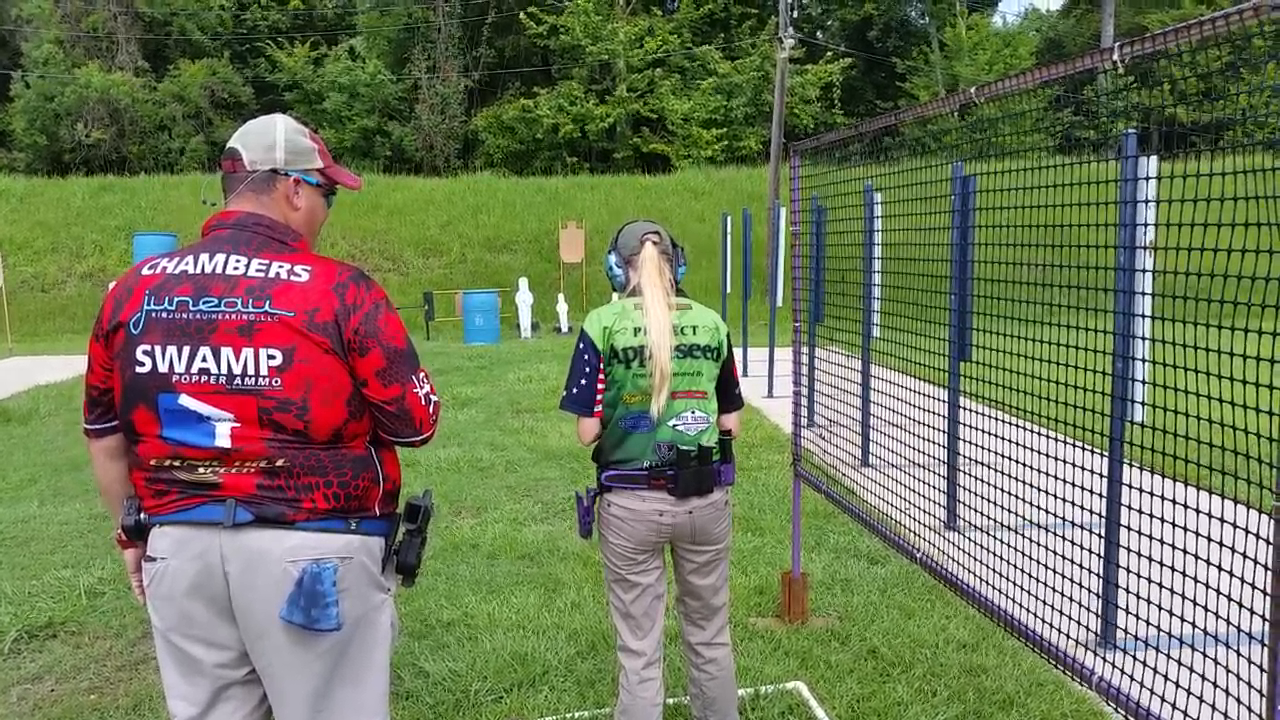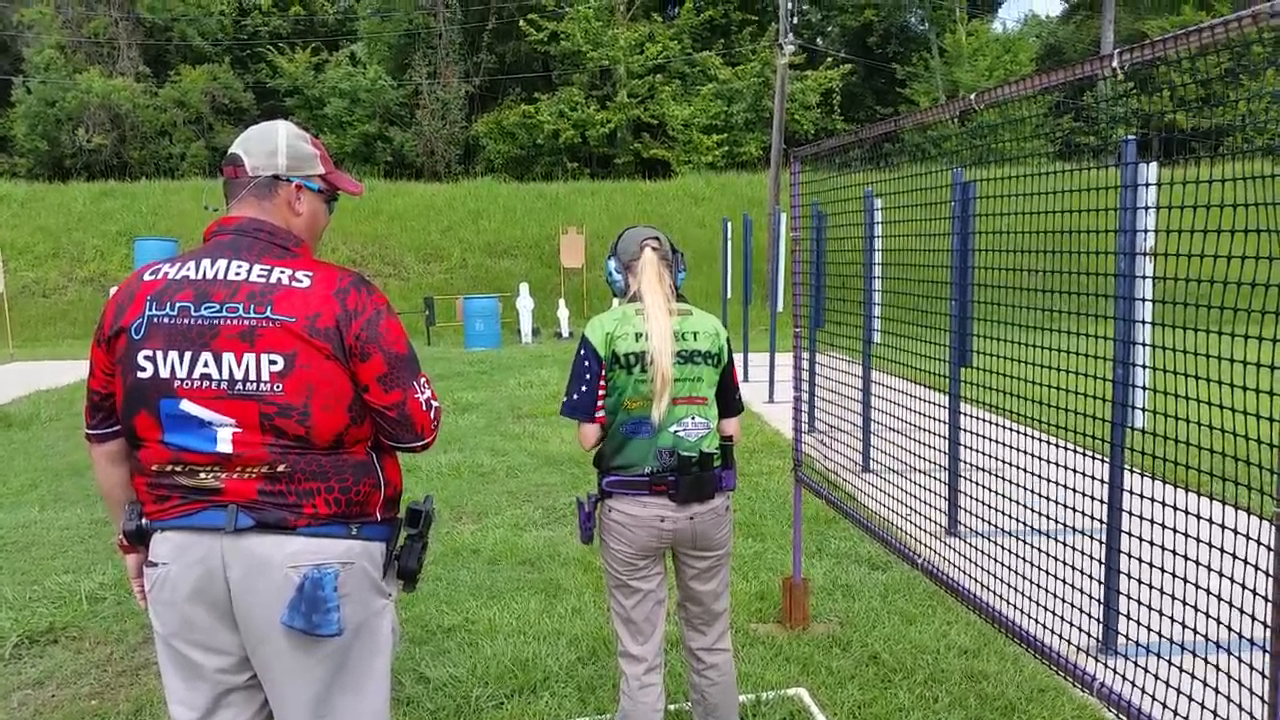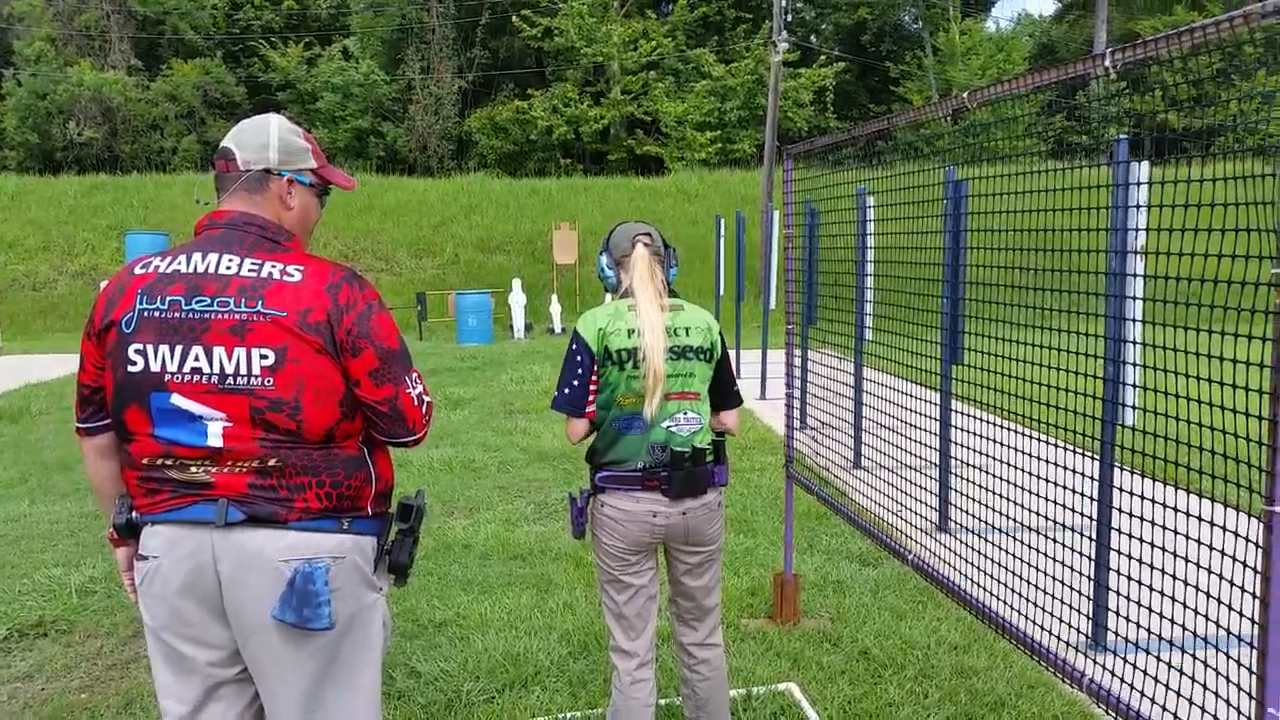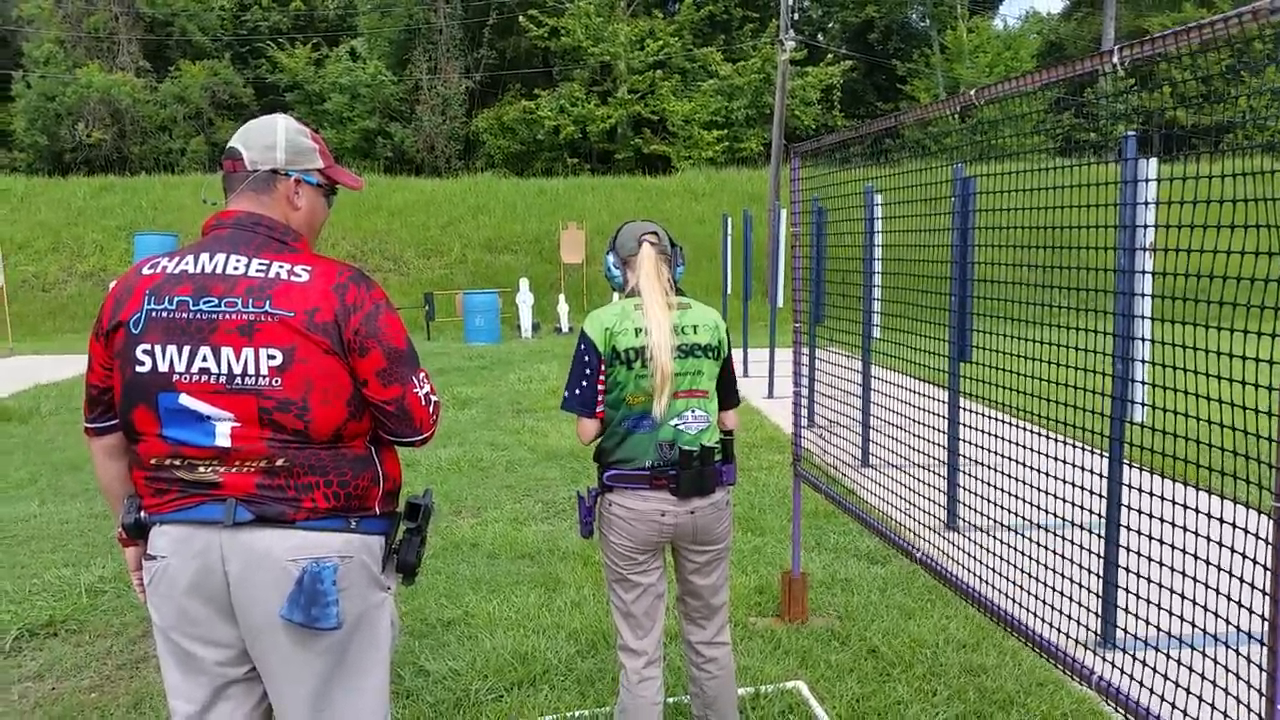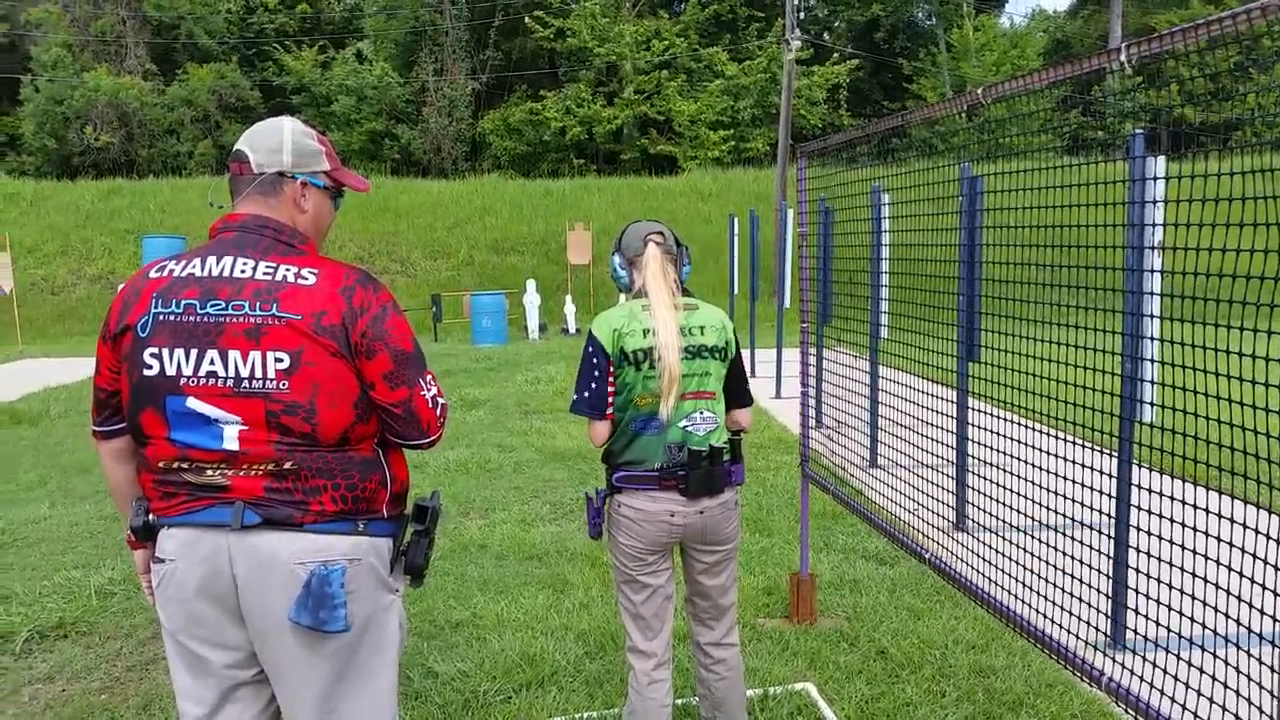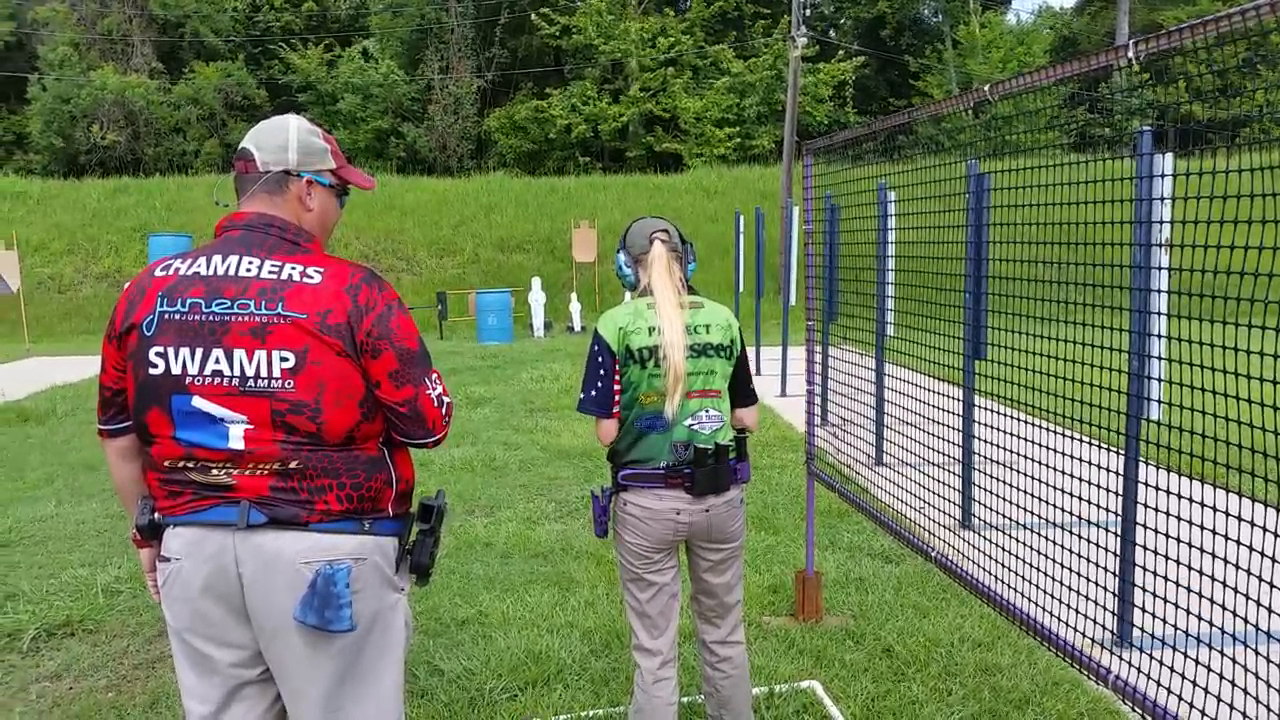
dt=0.2s
person 1, frame 1
left shoulder: (133, 290)
right shoulder: (340, 290)
left elbow: (106, 436)
right elbow: (415, 424)
left wrist: (133, 534)
left hip: (180, 547)
right hip: (311, 552)
person 1, frame 2
left shoulder: (135, 296)
right shoulder: (341, 296)
left elbow: (107, 441)
right elbow: (417, 430)
left wrist: (134, 538)
left hip: (181, 552)
right hip: (313, 556)
person 1, frame 3
left shoulder: (126, 288)
right shoulder: (333, 289)
left elbow: (97, 435)
right elbow: (409, 424)
left wrist: (125, 531)
left hip: (172, 546)
right hip: (304, 552)
person 1, frame 4
left shoulder: (133, 290)
right shoulder: (340, 289)
left elbow: (106, 435)
right elbow: (415, 424)
left wrist: (135, 532)
left hip: (180, 546)
right hip: (312, 551)
person 1, frame 5
left shoulder: (141, 292)
right shoulder: (346, 292)
left elbow: (114, 438)
right elbow: (423, 426)
left wrist: (144, 534)
left hip: (190, 549)
right hip: (320, 553)
person 1, frame 6
left shoulder: (146, 291)
right shoulder: (352, 291)
left elbow: (120, 437)
right elbow: (428, 425)
left wrist: (150, 532)
left hip: (194, 548)
right hip: (326, 552)
person 2, frame 1
left shoulder: (604, 323)
right shoulder: (711, 322)
left elbow: (588, 431)
right elbow: (730, 424)
left hip: (631, 502)
right hip: (705, 496)
left knee: (639, 649)
right knee: (710, 636)
person 2, frame 2
left shoulder: (605, 330)
right shoulder: (712, 329)
left elbow: (589, 436)
right elbow: (731, 429)
left hip: (633, 508)
right hip: (705, 503)
left knee: (640, 656)
right knee: (711, 642)
person 2, frame 3
left shoulder: (596, 325)
right shoulder: (704, 323)
left elbow: (576, 430)
right elbow: (728, 422)
left hip: (625, 503)
right hip: (698, 498)
left knee: (632, 650)
right knee: (702, 636)
person 2, frame 4
left shoulder: (603, 324)
right shoulder: (711, 320)
left elbow: (588, 430)
right elbow: (729, 420)
left hip: (633, 502)
right hip: (706, 495)
left knee: (640, 648)
right knee: (711, 635)
person 2, frame 5
left shoulder: (611, 326)
right shoulder: (718, 321)
left elbow: (599, 433)
right elbow: (741, 419)
left hip: (641, 503)
right hip: (714, 496)
left knee: (649, 650)
right knee: (719, 635)
person 2, frame 6
left shoulder: (616, 324)
right shoulder: (723, 319)
left elbow: (607, 432)
right elbow: (746, 419)
left hip: (646, 501)
right hip: (720, 494)
left knee: (654, 648)
right knee: (724, 633)
